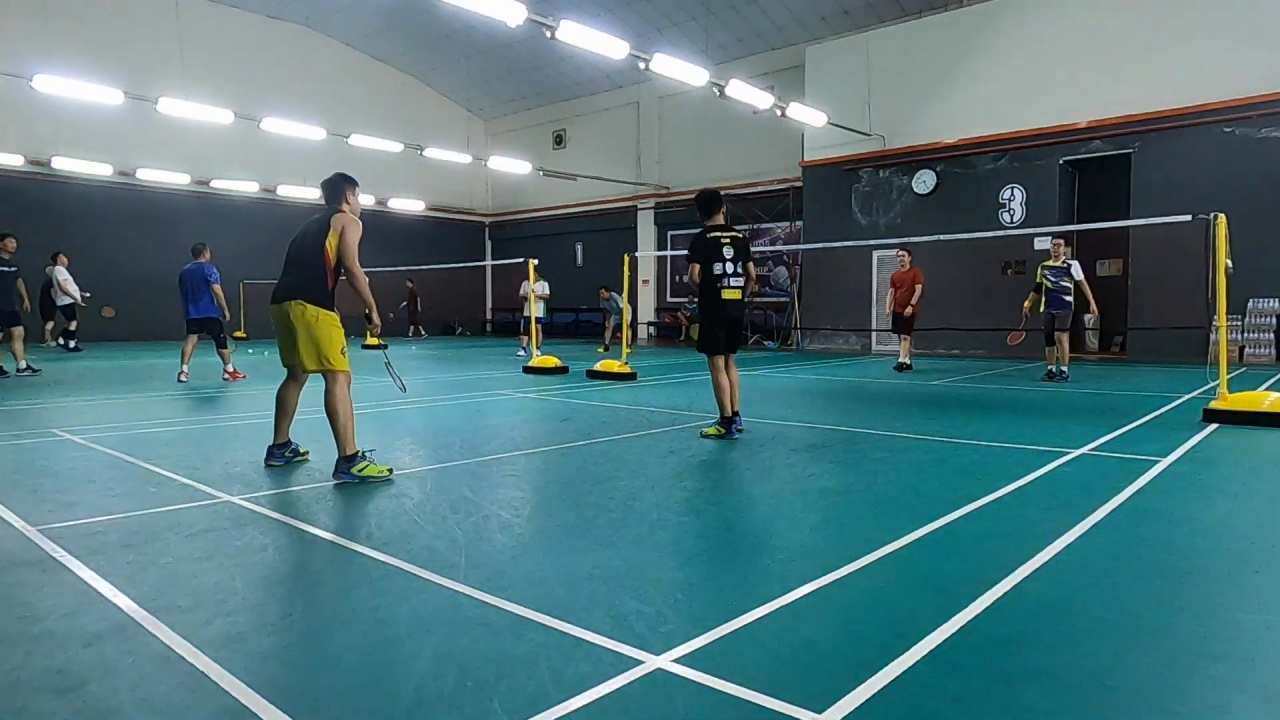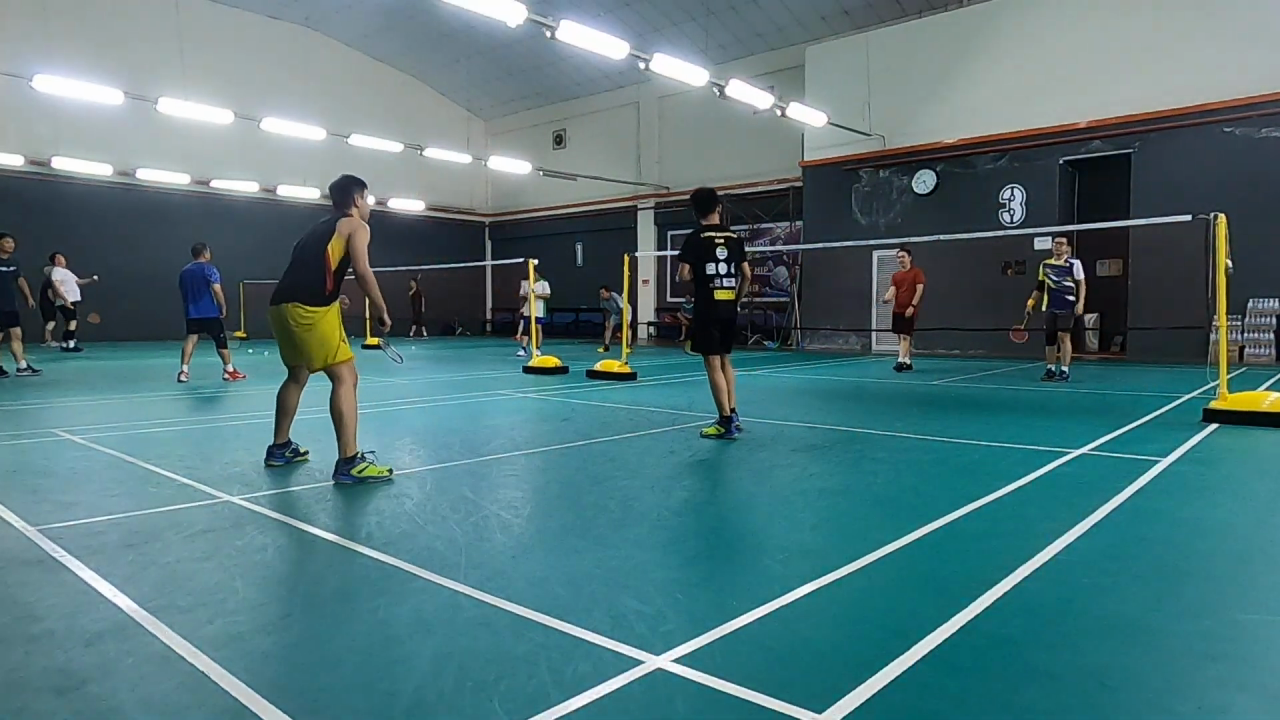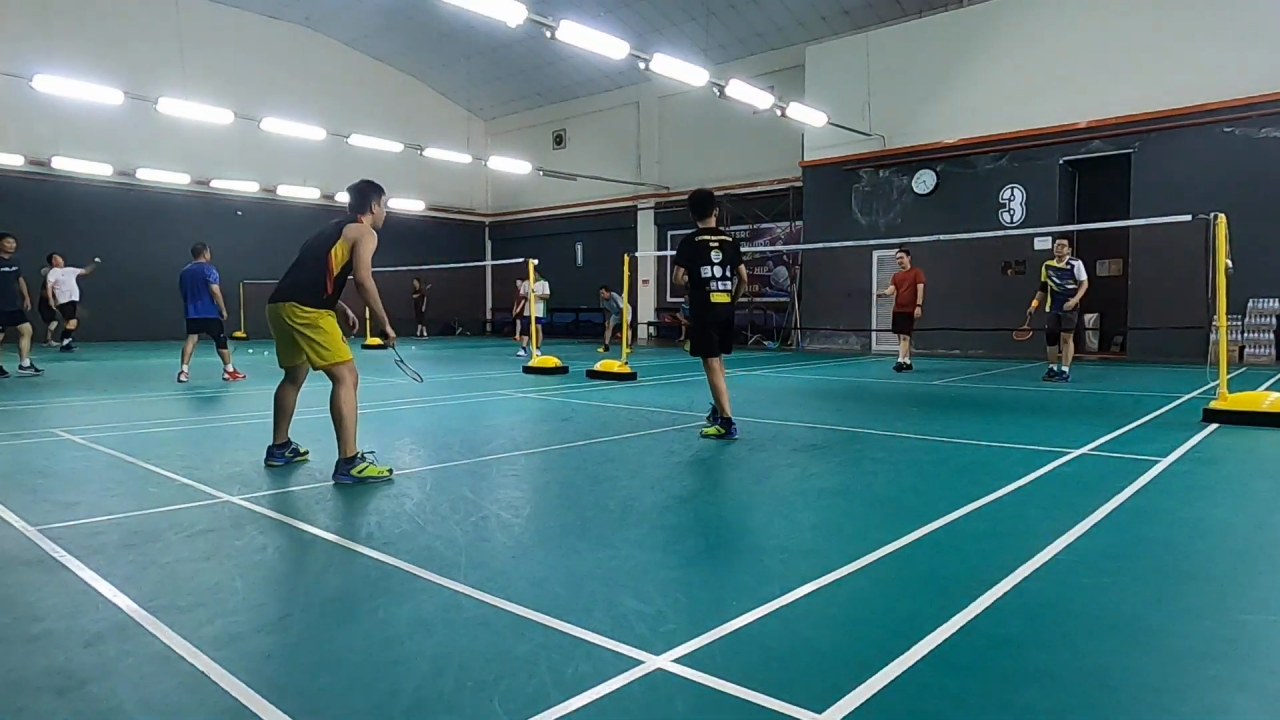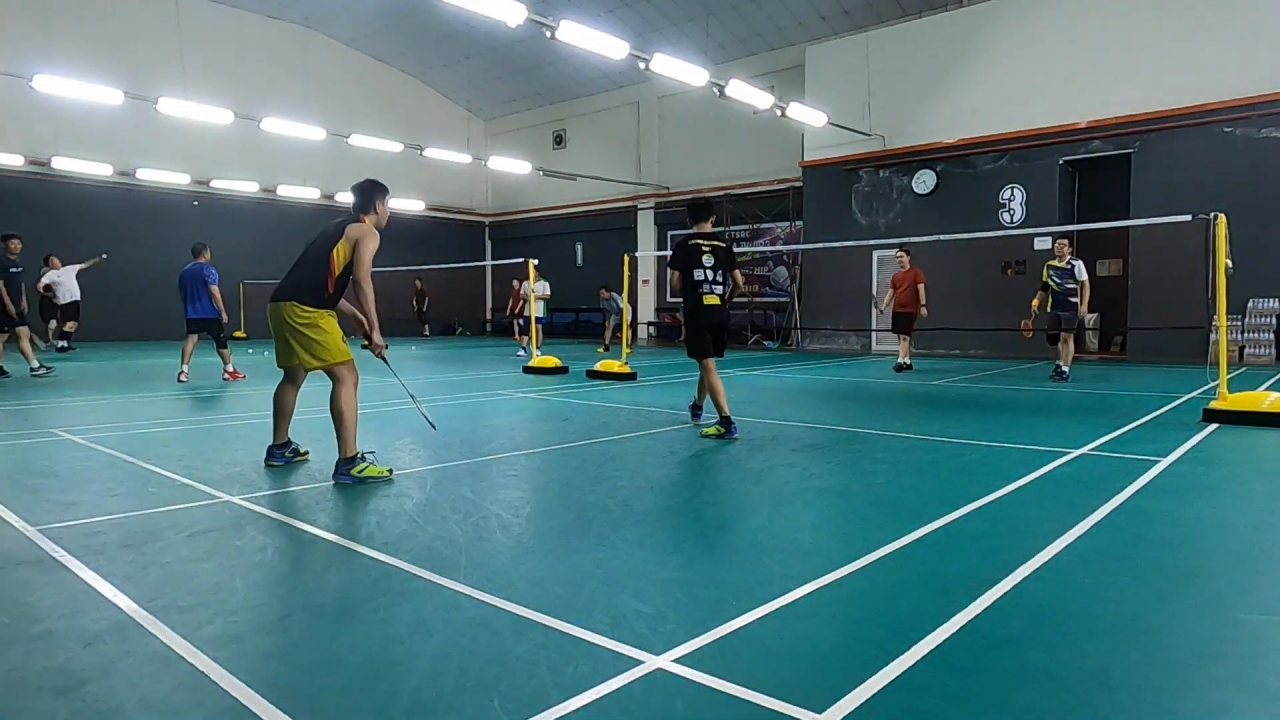
dt=0.2s
person 1, frame 1
left shoulder: (313, 224)
right shoulder: (349, 221)
right elbow: (351, 266)
right wrist: (372, 309)
left hip: (282, 302)
right hip: (310, 305)
left knee: (296, 374)
right knee: (338, 377)
left ankle: (280, 447)
right ankle: (349, 460)
person 1, frame 2
left shoulder: (321, 228)
right shoulder: (356, 226)
right elbow: (362, 271)
left wrist: (330, 298)
right wrist: (382, 311)
left hip: (281, 304)
right hip: (307, 308)
left knee: (298, 374)
right knee: (345, 376)
left ankle: (280, 447)
right ankle: (349, 462)
person 1, frame 3
left shoulder: (334, 229)
right shoulder: (365, 232)
right elbow: (363, 279)
left wrist: (341, 308)
right wrist: (385, 323)
left hip: (280, 304)
right hip: (304, 309)
left knee: (294, 375)
right knee: (346, 376)
left ankle: (279, 447)
right ankle: (349, 462)
person 1, frame 4
left shoulder: (338, 228)
right shoulder: (367, 232)
right elbow: (361, 279)
left wrist: (356, 316)
right wrist: (375, 329)
left hip: (281, 304)
right hip: (305, 309)
left knee: (294, 375)
right knee: (346, 376)
left ankle: (279, 448)
right ankle: (349, 462)
person 2, frame 1
left shoulder: (701, 239)
right shoulder: (740, 237)
left elbow: (694, 276)
right elbow: (751, 276)
left wrist: (702, 291)
left hip: (713, 308)
right hip: (736, 308)
left knee: (717, 364)
right knee: (729, 361)
left ankle: (727, 423)
right ankle: (735, 416)
person 2, frame 2
left shoulder: (695, 238)
right shoulder: (734, 238)
left elbow: (683, 275)
right elbow: (746, 276)
left hip: (707, 308)
right hip: (730, 308)
left knee: (713, 364)
right knee: (725, 361)
left ankle: (726, 422)
right ankle: (732, 414)
person 2, frame 3
left shoulder: (690, 242)
right shoulder: (730, 241)
left elbow: (678, 279)
right elbow: (743, 279)
left hip: (704, 311)
right hip: (726, 310)
left knee: (712, 366)
right knee: (717, 362)
left ankle: (727, 423)
right ankle: (718, 412)
person 2, frame 4
left shoulder: (684, 246)
right shoulder: (724, 246)
left elbow: (674, 283)
right elbow: (738, 284)
left hip: (697, 313)
right hip: (719, 313)
left knee: (708, 367)
right knee: (707, 363)
left ankle: (726, 421)
right ankle: (697, 408)
